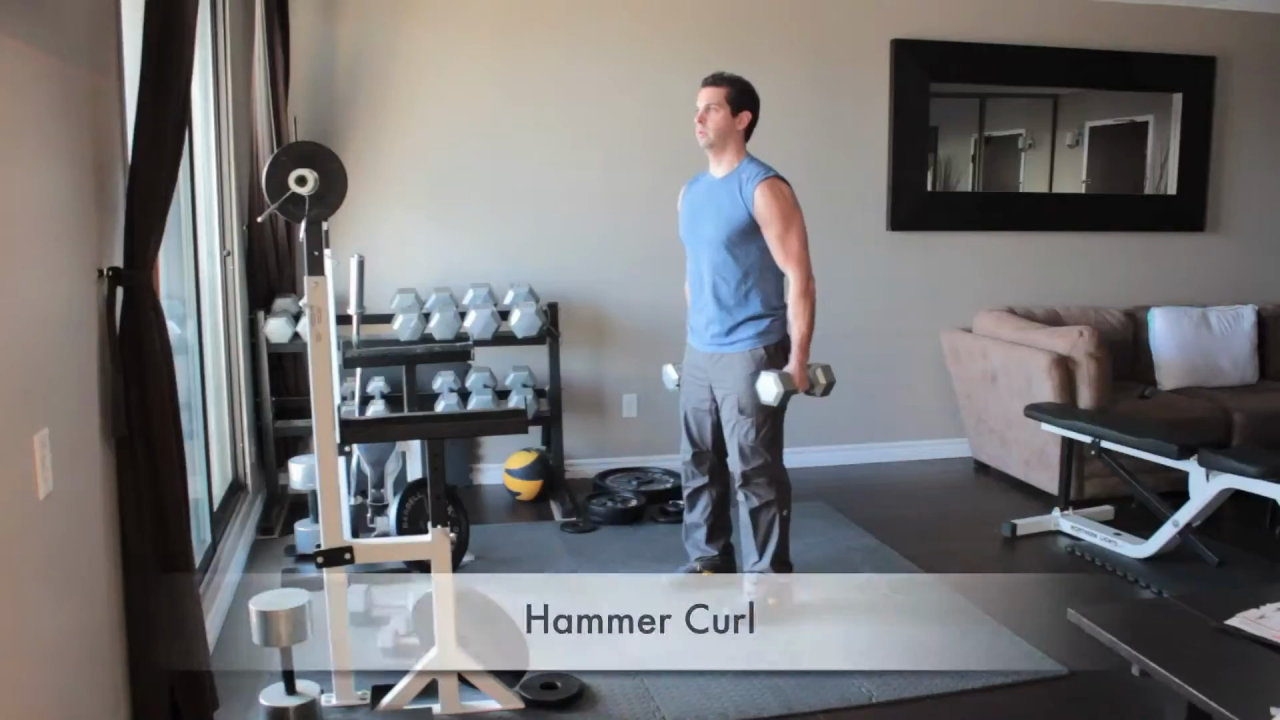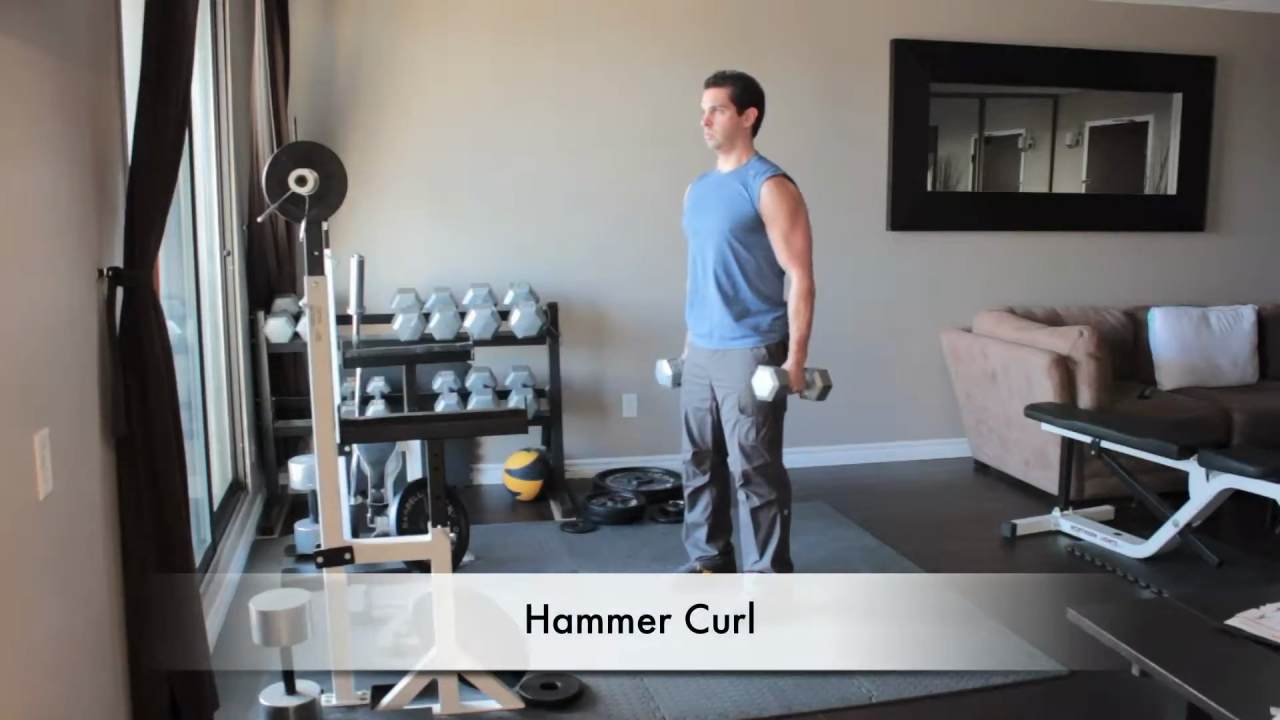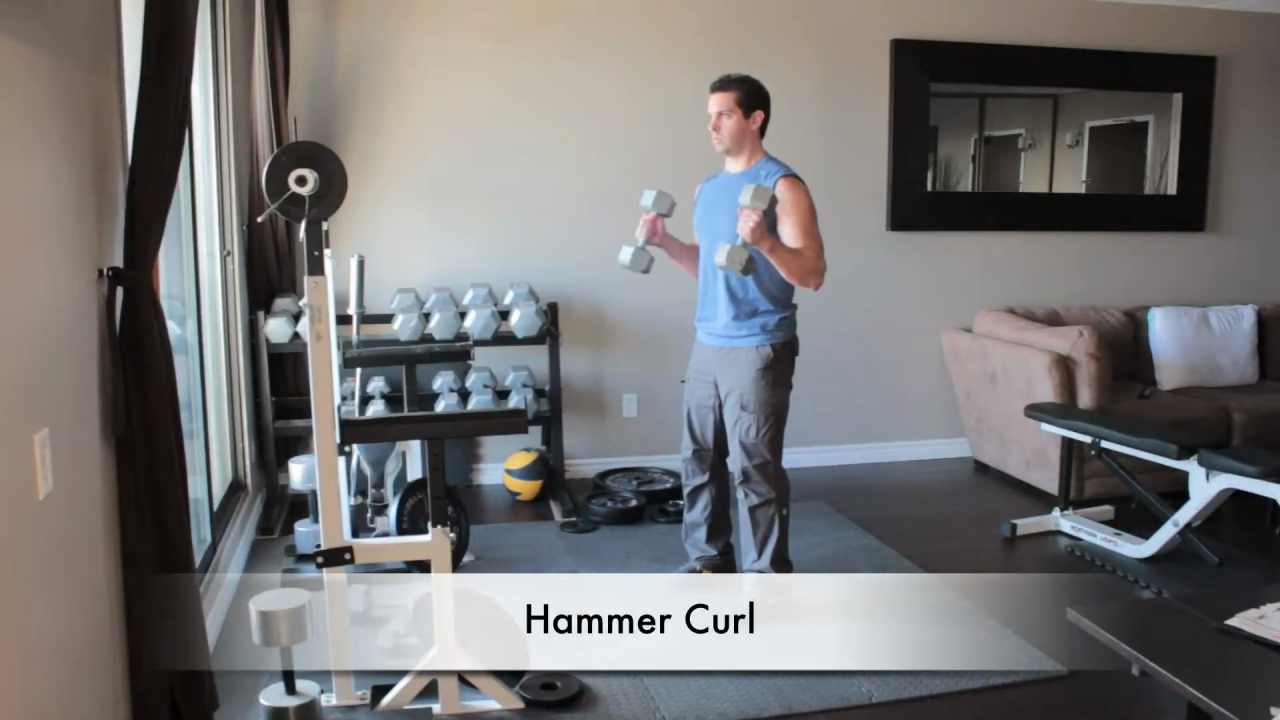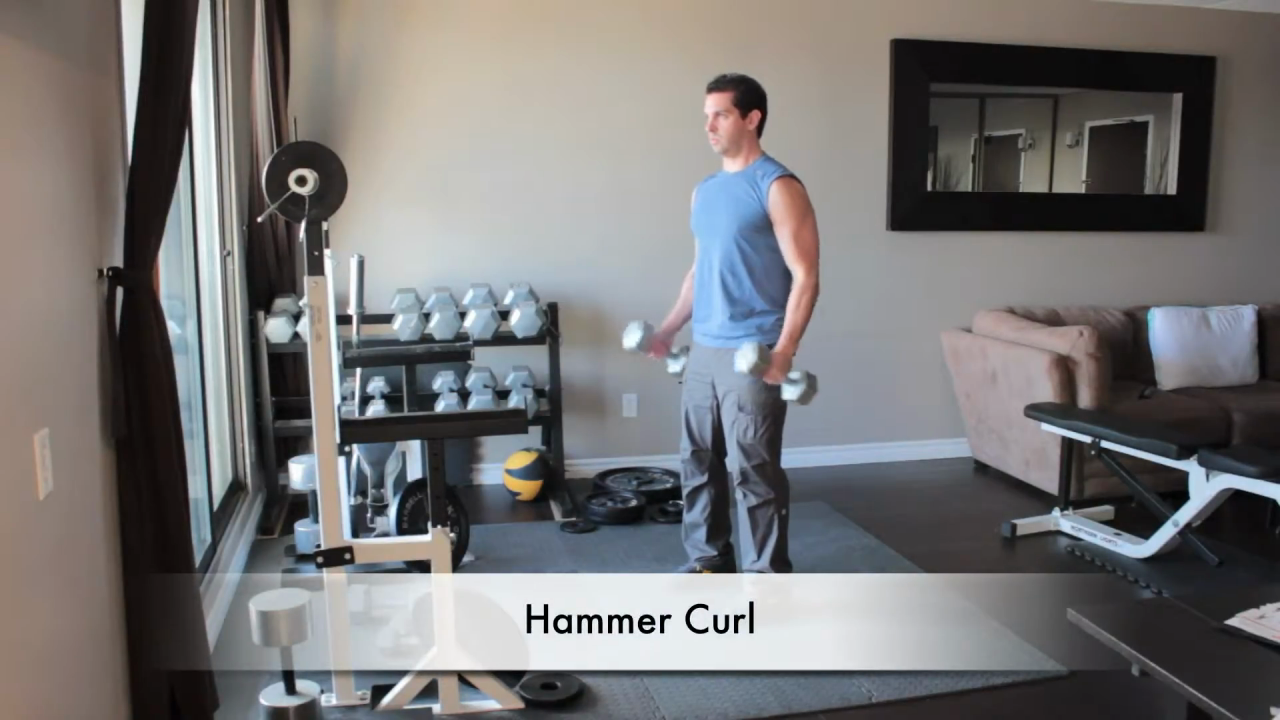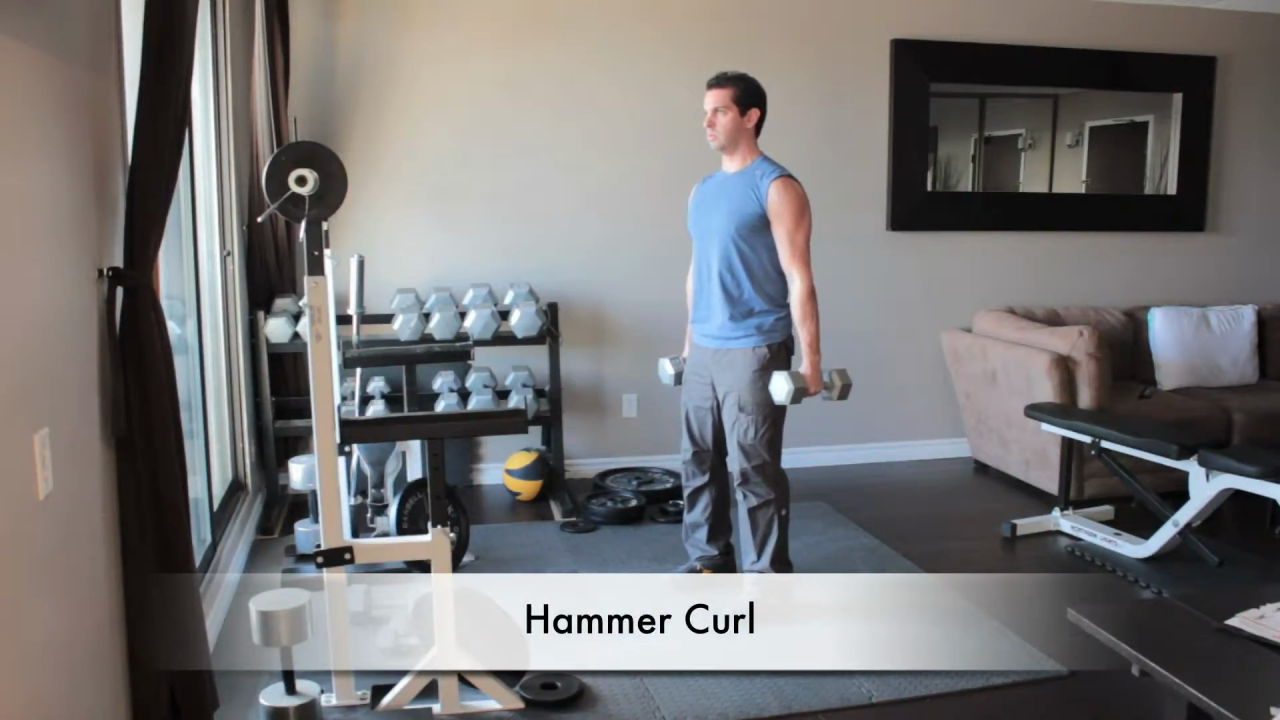
dt=1s
person 1, frame 1
left shoulder: (764, 188)
right shoulder: (690, 192)
left elbow: (799, 276)
left wrist: (798, 358)
left hip: (751, 354)
right hip: (699, 354)
left knee: (755, 472)
right knee: (700, 464)
left ankle: (769, 579)
right ankle: (709, 556)
person 1, frame 2
left shoulder: (771, 187)
right shoulder: (697, 188)
left elbow: (801, 278)
left wrist: (795, 359)
left hip: (752, 354)
right hip: (701, 352)
left knee: (755, 471)
right knee: (700, 463)
left ankle: (768, 577)
right ankle: (709, 559)
person 1, frame 3
left shoulder: (783, 186)
right shoulder: (708, 188)
left elbow: (813, 273)
left wrist: (763, 240)
right wrist: (665, 241)
left hip: (758, 350)
right hip: (707, 346)
left knee: (755, 469)
right knee: (699, 460)
left ankle: (766, 576)
right ankle: (708, 559)
person 1, frame 4
left shoulder: (778, 188)
right shoulder: (704, 190)
left elbow: (805, 276)
left wrist: (784, 350)
right wrist: (669, 328)
right hip: (704, 350)
left knee: (754, 470)
right knee: (698, 461)
left ankle: (767, 575)
right ankle: (708, 559)
person 1, frame 5
left shoulder: (776, 188)
right shoulder: (702, 189)
left elbow: (799, 278)
left wrist: (810, 359)
right wrist: (689, 342)
left hip: (753, 352)
right hip: (703, 351)
left knee: (754, 470)
right knee: (699, 463)
left ankle: (767, 575)
right ankle: (708, 559)
